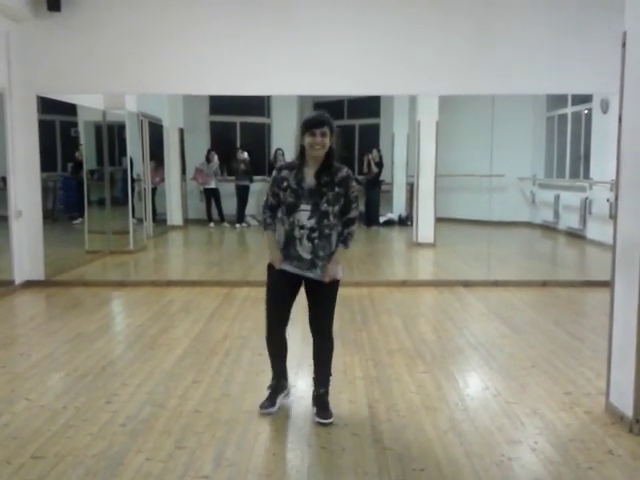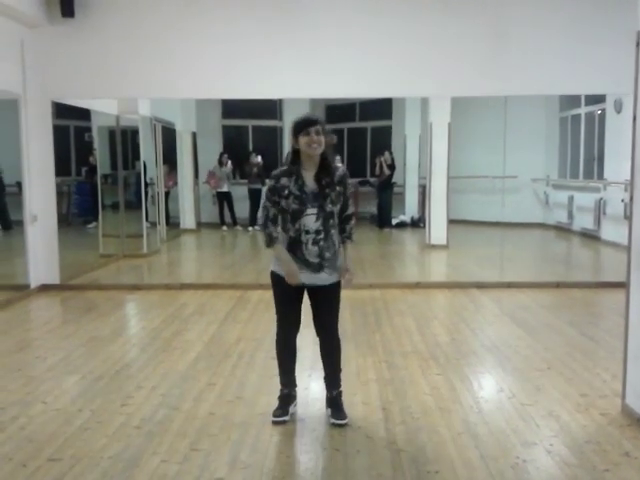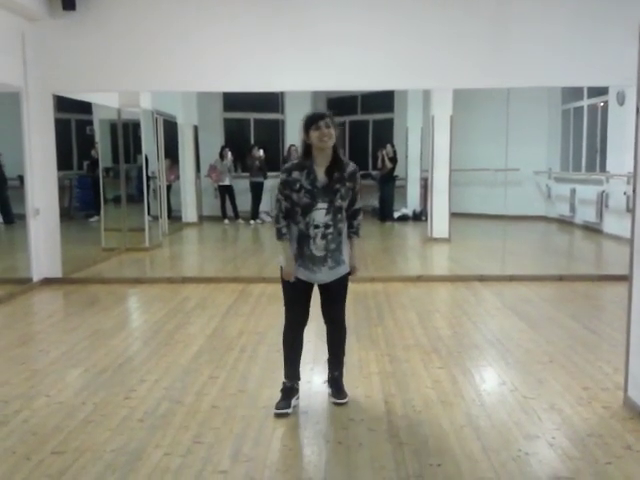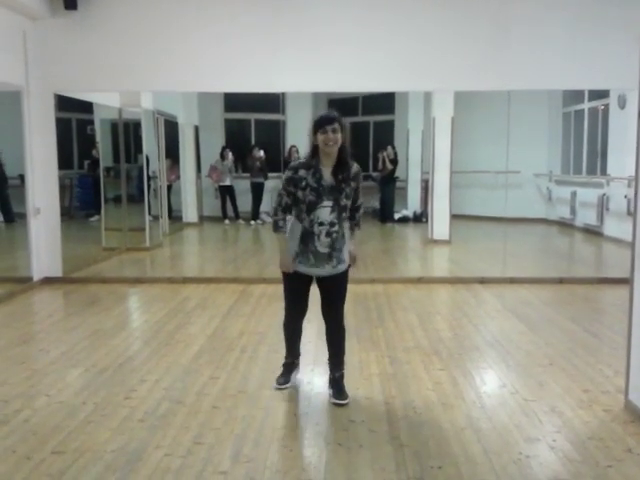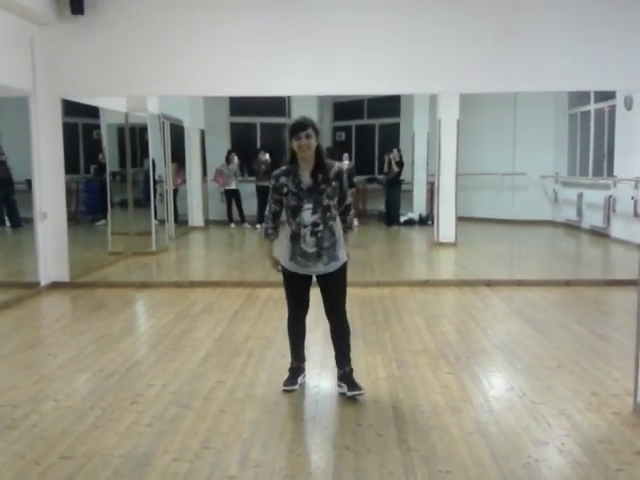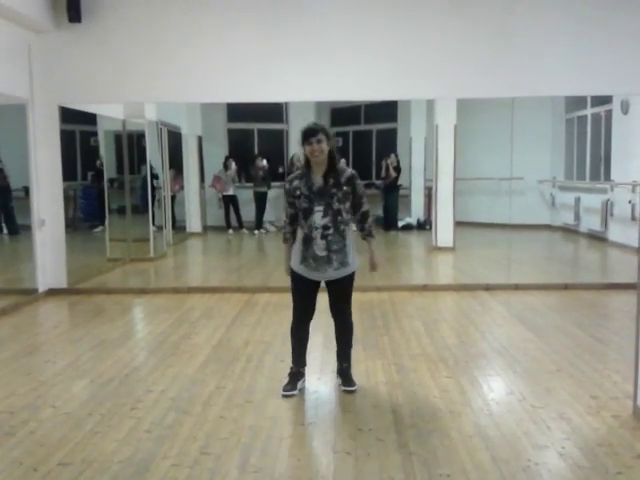
dt=0.4s
person 1, frame 1
left shoulder: (342, 177)
right shoulder: (284, 172)
left elbow: (350, 221)
right elbow: (269, 211)
left wrist: (336, 260)
right wrist: (272, 249)
left hip: (324, 267)
right hip: (285, 262)
left knee: (322, 331)
right knee: (275, 325)
left ankle: (321, 395)
right ankle: (278, 385)
person 1, frame 2
left shoulder: (338, 176)
right shoulder: (280, 178)
left elbow: (347, 218)
right elbow: (268, 223)
left wrist: (345, 257)
right wrist: (286, 260)
left hip: (327, 269)
right hip: (288, 269)
left knee: (329, 332)
right knee: (286, 332)
left ankle: (334, 397)
right ankle: (287, 395)
person 1, frame 3
left shoulder: (349, 171)
right shoulder: (292, 172)
left elbow: (354, 214)
right elbow: (282, 217)
left wrist: (353, 252)
right wrist: (288, 258)
left hip: (335, 262)
right hip: (298, 262)
left knee: (336, 322)
right knee: (294, 323)
left ankle: (335, 379)
right ankle: (290, 387)
person 1, frame 4
left shoulder: (352, 171)
right shoulder: (297, 170)
right elbow: (280, 210)
left wrist: (351, 242)
right wrist: (283, 251)
left hip: (335, 260)
right hip: (299, 256)
left knee: (334, 319)
right knee: (294, 315)
left ankle: (336, 379)
right ankle: (291, 363)
person 1, frame 5
left shoulder: (335, 172)
right shoulder: (281, 177)
left elbow: (346, 210)
right elbow: (272, 216)
left wrist: (345, 244)
right wrist: (270, 252)
left hip: (332, 257)
right hip: (295, 259)
left knee: (337, 314)
right knee: (296, 315)
left ankle: (345, 374)
right ankle: (297, 368)
person 1, frame 6
left shoulder: (348, 177)
right shoulder: (294, 182)
left elbow: (363, 215)
right elbow: (290, 222)
left wrist: (370, 250)
right wrist: (287, 257)
left hip: (341, 261)
right hip: (304, 263)
left knee: (342, 317)
right knee: (300, 318)
left ankle: (344, 370)
right ankle: (297, 372)
